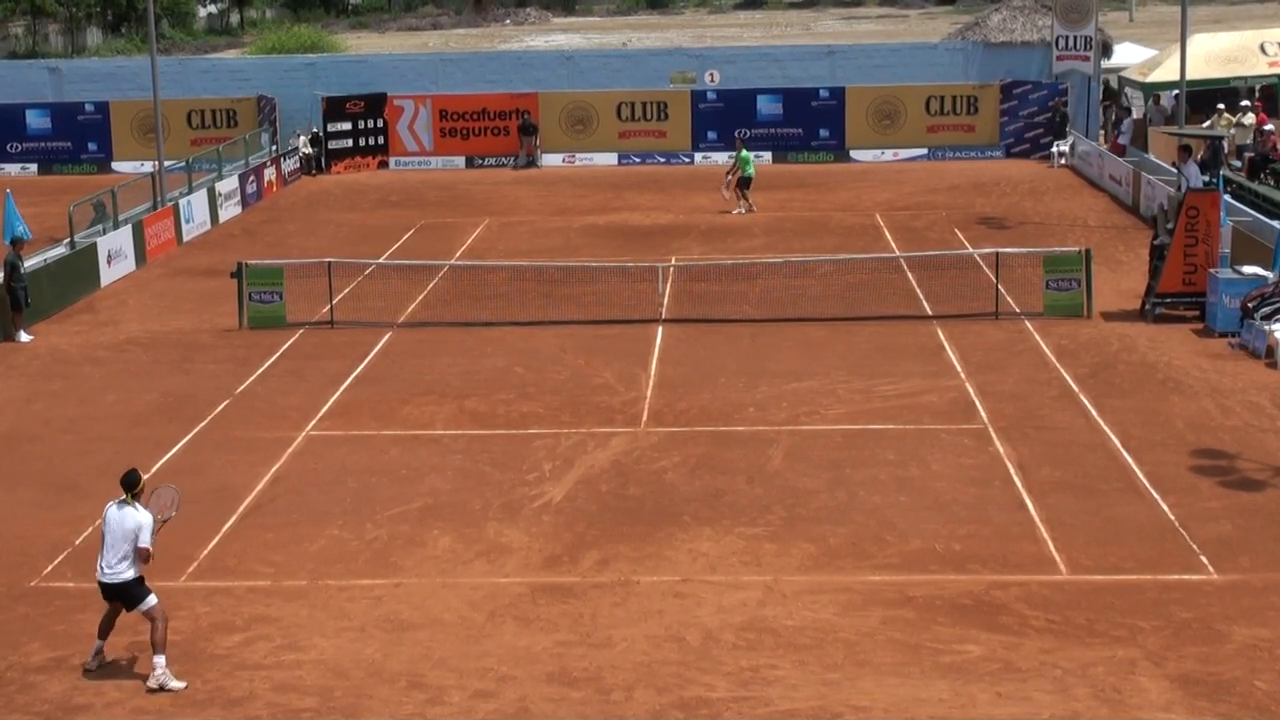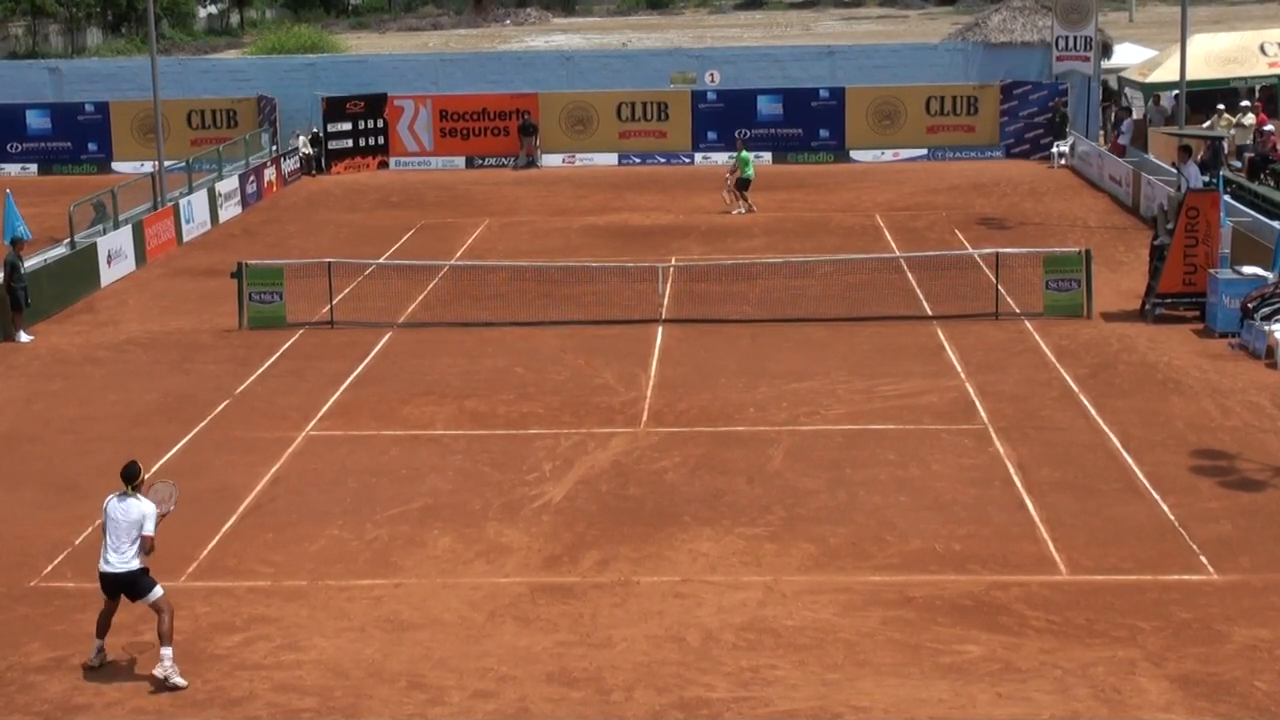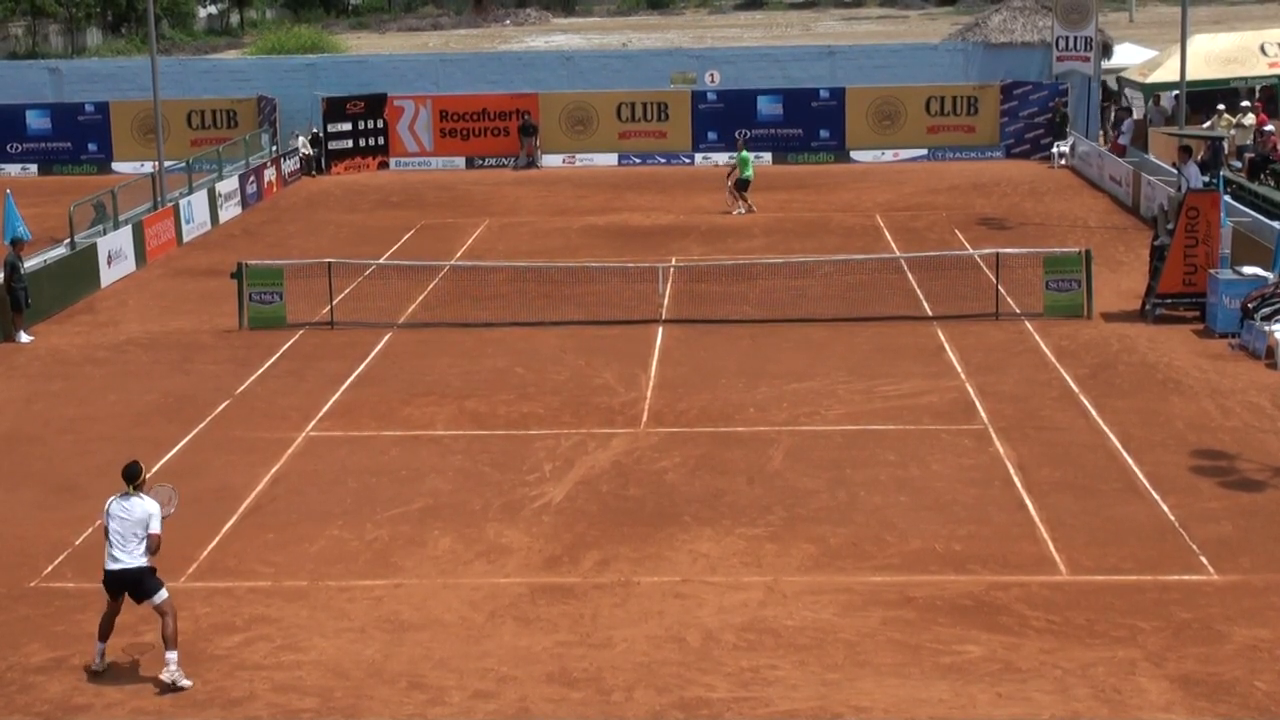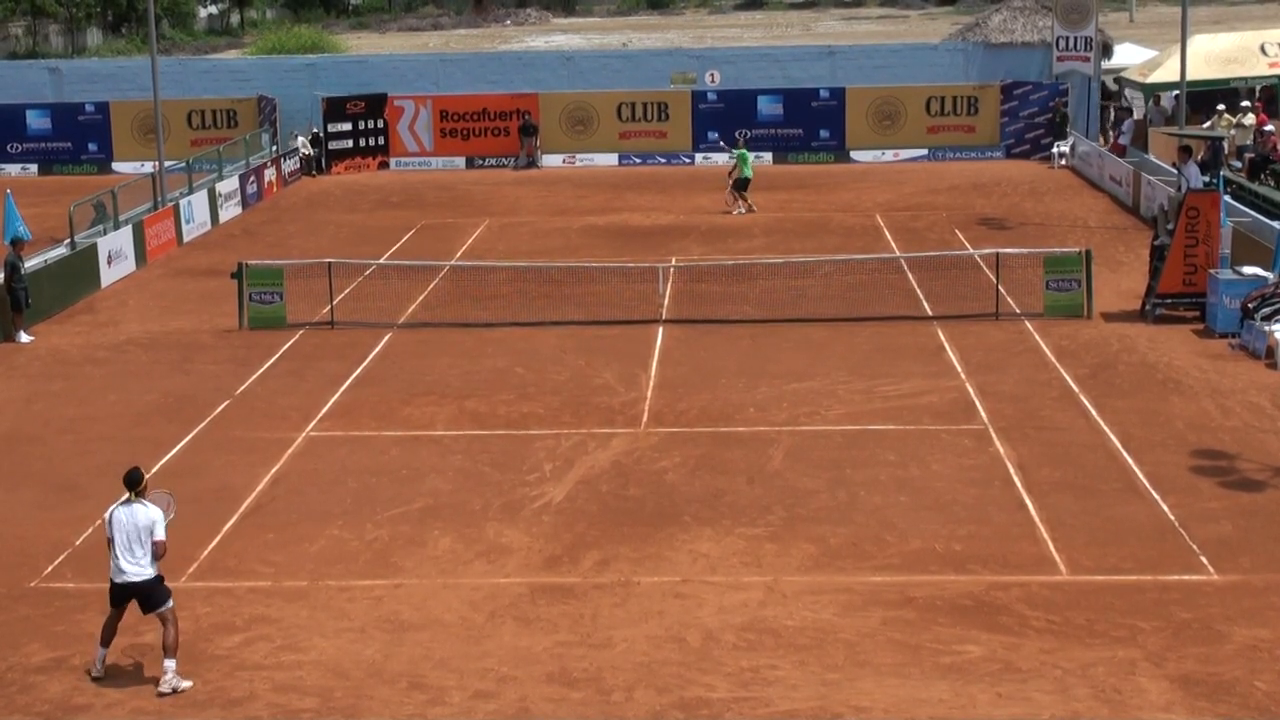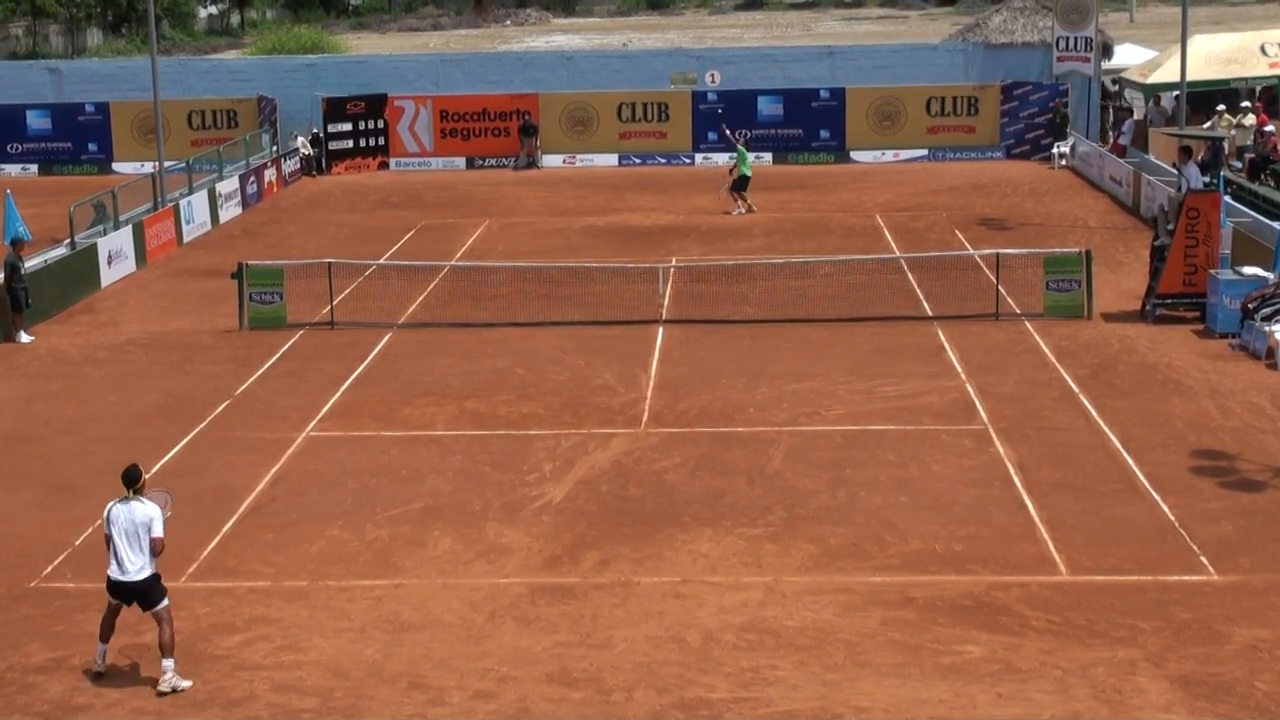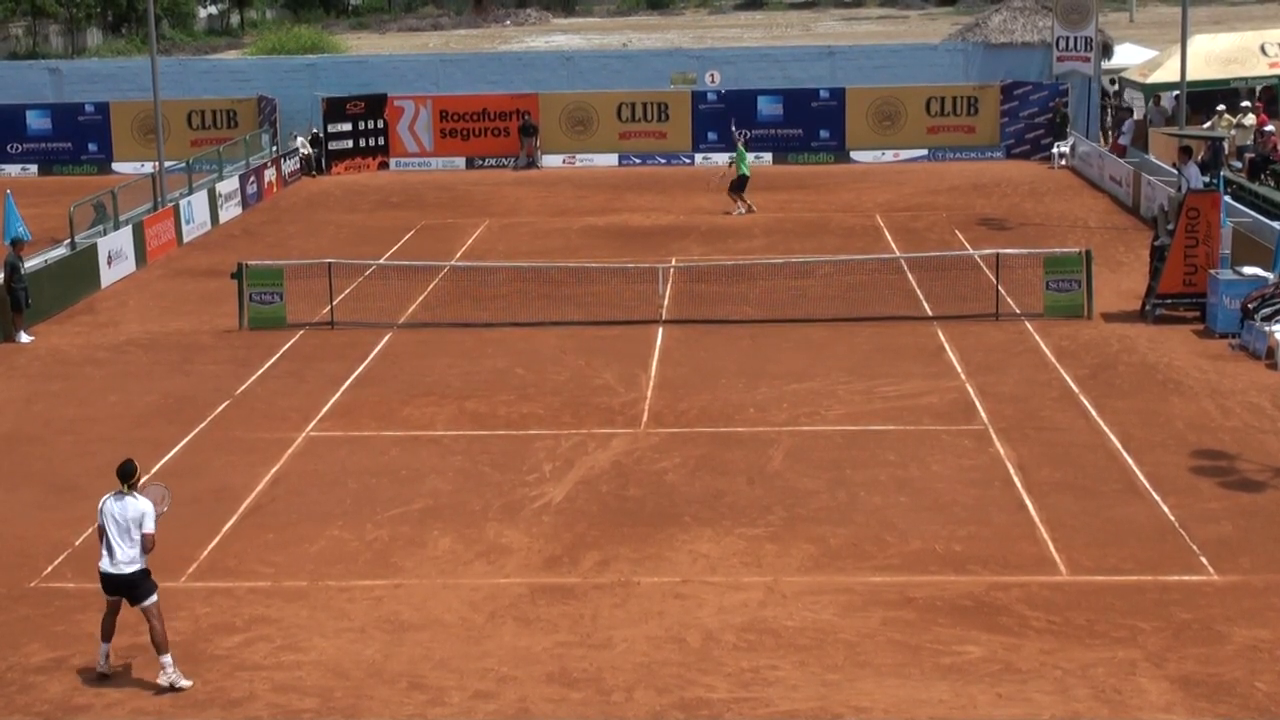
dt=0.1s
person 1, frame 1
left shoulder: (110, 508)
right shoulder: (144, 517)
right elbow: (143, 557)
right wrist: (149, 554)
left hip: (104, 577)
right hip: (126, 580)
left knee: (113, 611)
right knee: (159, 618)
left ankle: (95, 657)
right ankle: (159, 674)
person 1, frame 2
left shoulder: (110, 502)
right shoulder: (147, 507)
left elbow: (107, 534)
right elbow: (147, 547)
right wrist: (151, 548)
left hip: (107, 570)
right hip: (132, 572)
left knee: (109, 608)
right knee: (165, 610)
left ankle: (96, 655)
right ankle: (166, 666)
person 1, frame 3
left shoulder: (111, 503)
right shoulder: (151, 506)
left elbow: (108, 535)
right elbow: (153, 547)
right wrist: (154, 548)
left hip: (112, 570)
right hip: (138, 570)
left knee: (112, 611)
right knee: (168, 613)
left ankle: (99, 660)
right ankle: (171, 670)
person 1, frame 4
left shoulder: (113, 512)
right shoulder: (154, 513)
left elbow: (111, 546)
right elbow: (159, 552)
left hip: (119, 580)
right hip: (146, 579)
left knee: (113, 619)
right knee: (170, 623)
left ankle: (98, 667)
right ankle: (169, 678)
person 1, frame 5
left shoulder: (111, 508)
right shoulder: (152, 510)
left elbow: (109, 544)
right elbow: (157, 549)
left hip: (116, 577)
right hip: (144, 578)
left knee: (111, 614)
right knee: (165, 622)
left ankle: (99, 662)
right ankle: (168, 677)
person 1, frame 6
left shoulder: (105, 502)
right shoulder: (144, 506)
left elbow: (101, 536)
right elbow: (148, 545)
right wrist: (147, 546)
left hip: (107, 571)
right hip: (133, 572)
left knee: (111, 612)
right knee: (155, 620)
left ankle: (103, 662)
right ankle: (168, 673)
